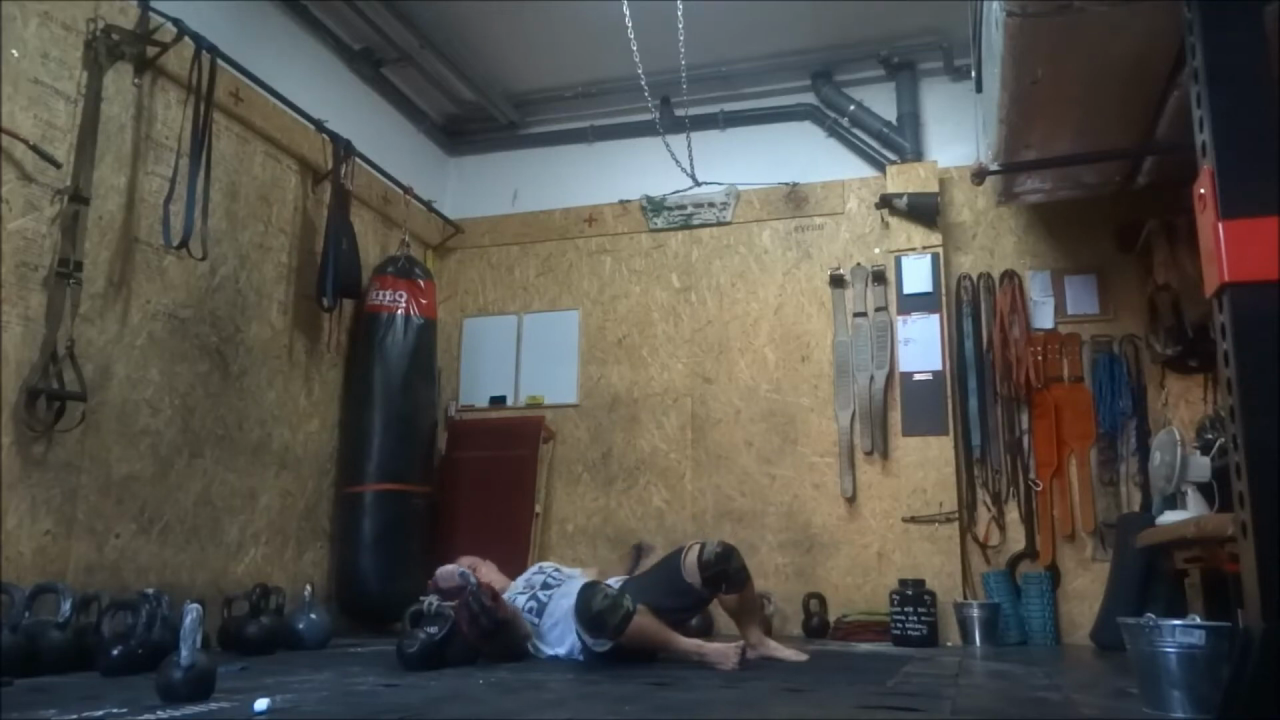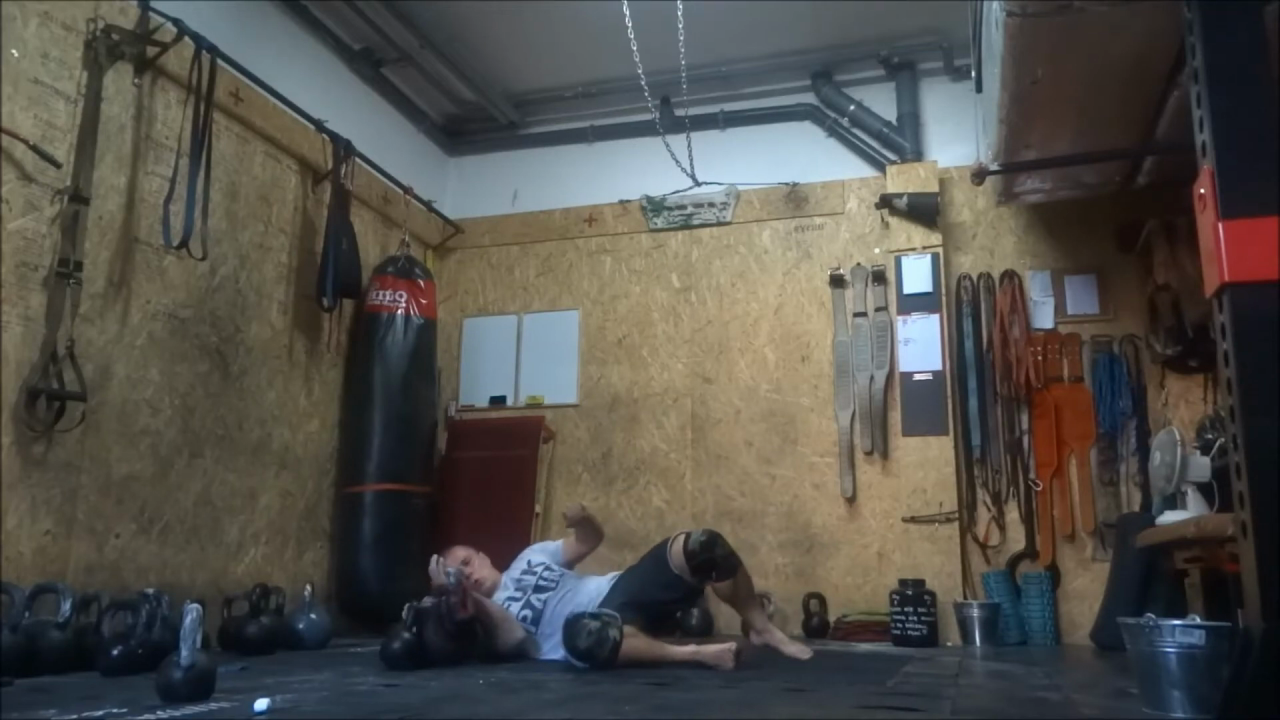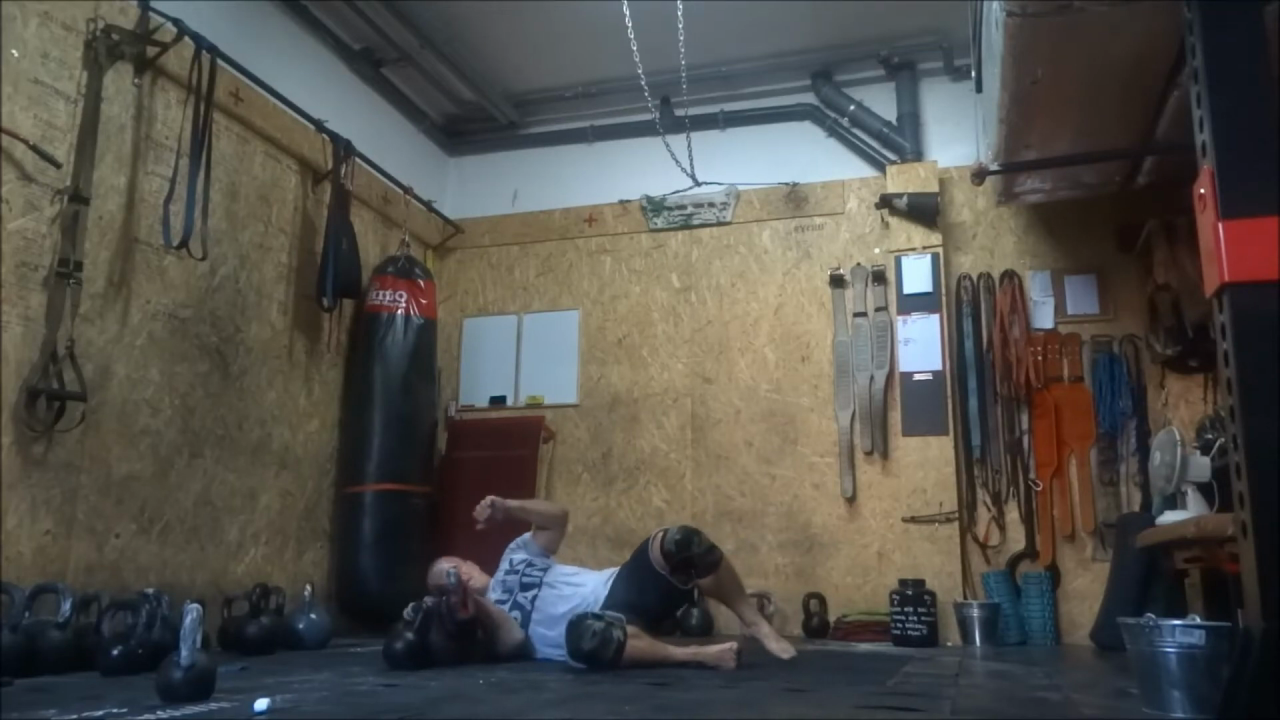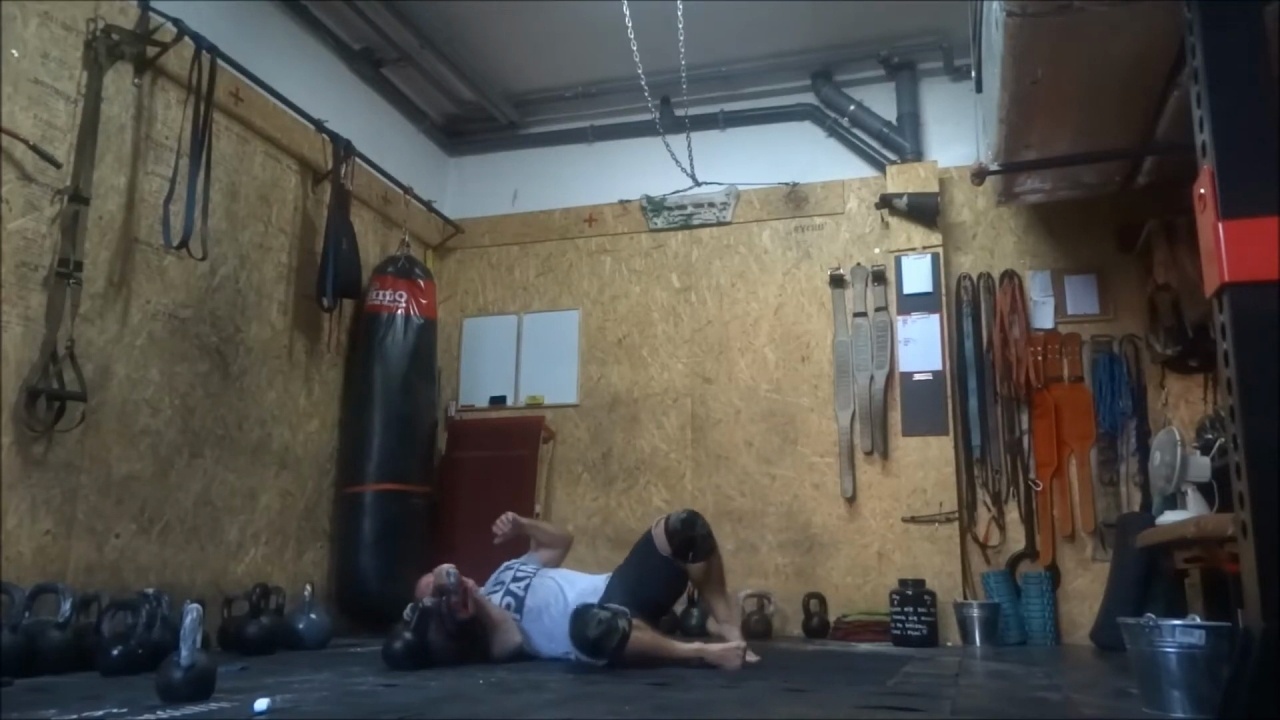
dt=0.4s
person 1, frame 1
left shoulder: (539, 570)
right elbow: (521, 636)
left wrist: (636, 566)
left hip: (626, 594)
right hip: (605, 644)
left knee: (716, 557)
right knee: (596, 599)
left ankle: (756, 641)
right ankle: (699, 650)
person 1, frame 2
left shoulder: (530, 558)
right shoulder: (493, 610)
left elbow: (586, 542)
right elbow: (516, 642)
left wrist: (584, 520)
right wrist: (464, 597)
left hip: (623, 590)
right hip: (599, 626)
left knee: (701, 546)
right knee: (582, 635)
left ankle: (760, 628)
right ankle: (696, 654)
person 1, frame 3
left shoulder: (516, 557)
right shoulder: (487, 612)
left elbow: (557, 518)
right elbow: (514, 645)
left wrist: (505, 508)
right wrist: (469, 600)
left hip: (620, 587)
right hip: (599, 624)
left knee: (680, 542)
right knee: (583, 634)
left ankle: (753, 622)
right ankle: (697, 655)
person 1, frame 4
left shoulder: (508, 572)
right shoulder: (480, 616)
left elbow: (561, 541)
right elbow: (508, 645)
left wrist: (520, 525)
right wrist: (467, 600)
left hip: (616, 588)
right hip: (595, 618)
left knee: (684, 526)
right knee: (588, 625)
left ankle: (724, 622)
right ankle: (701, 651)
